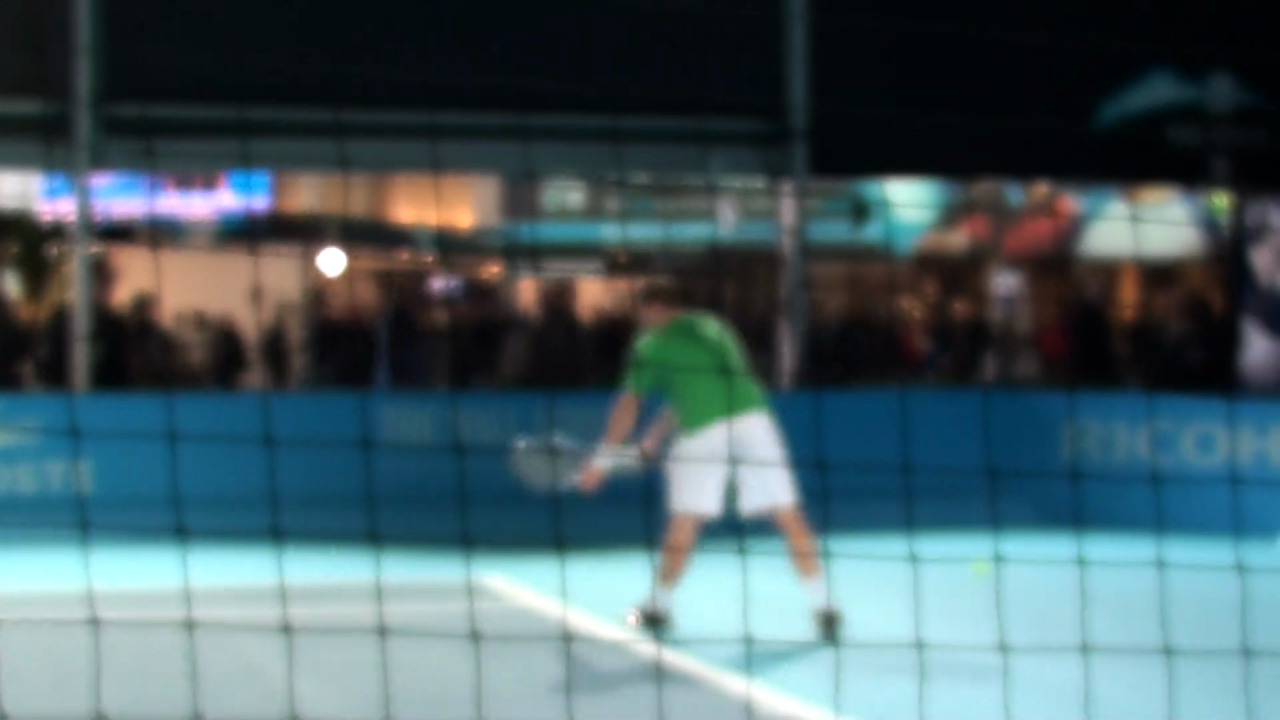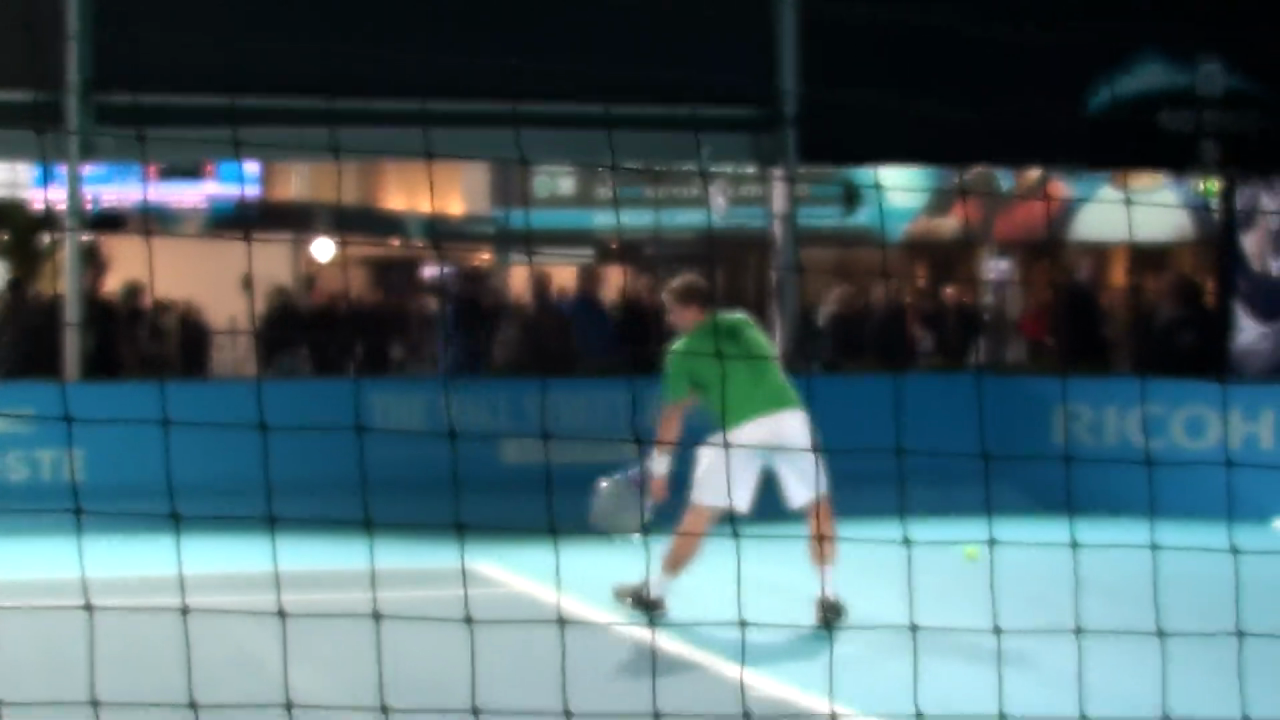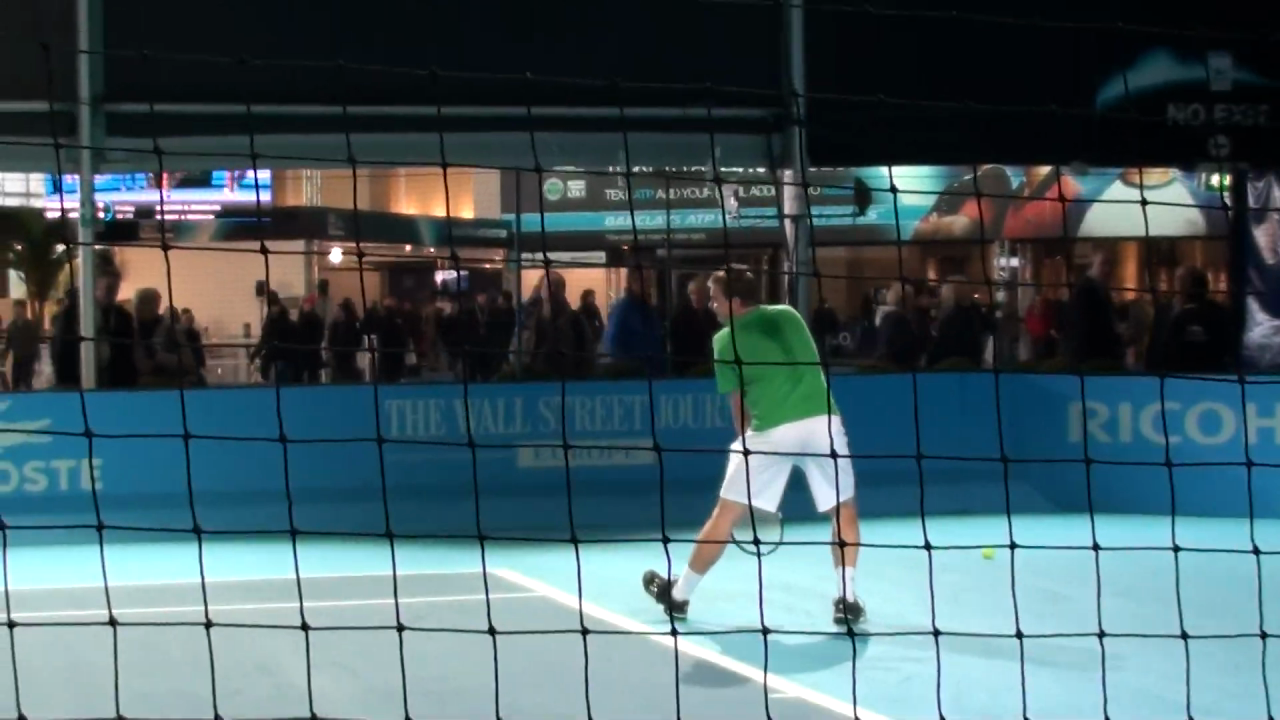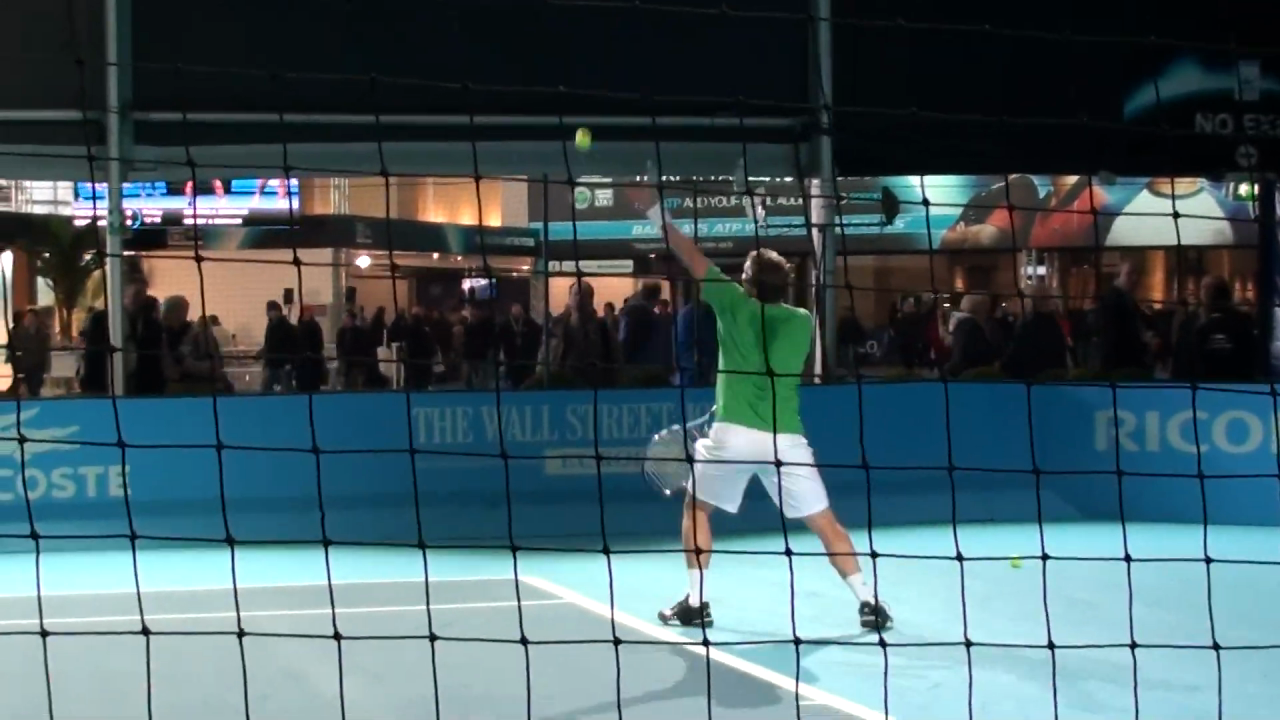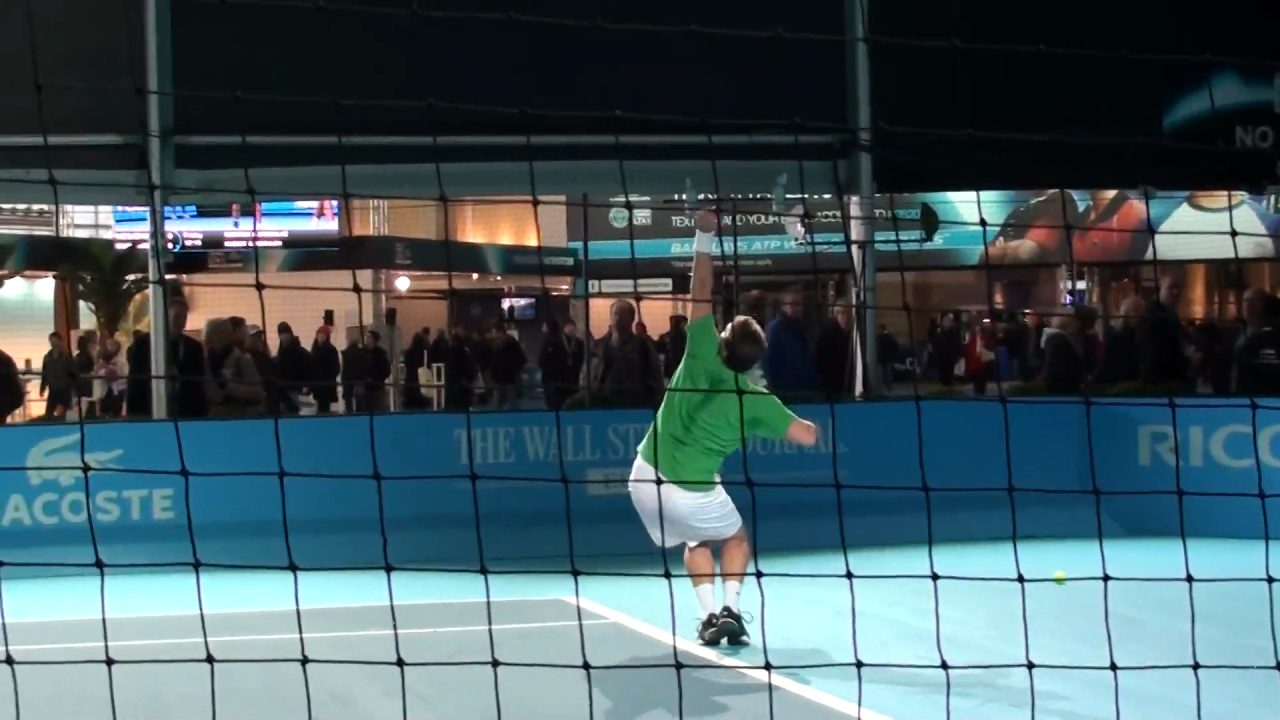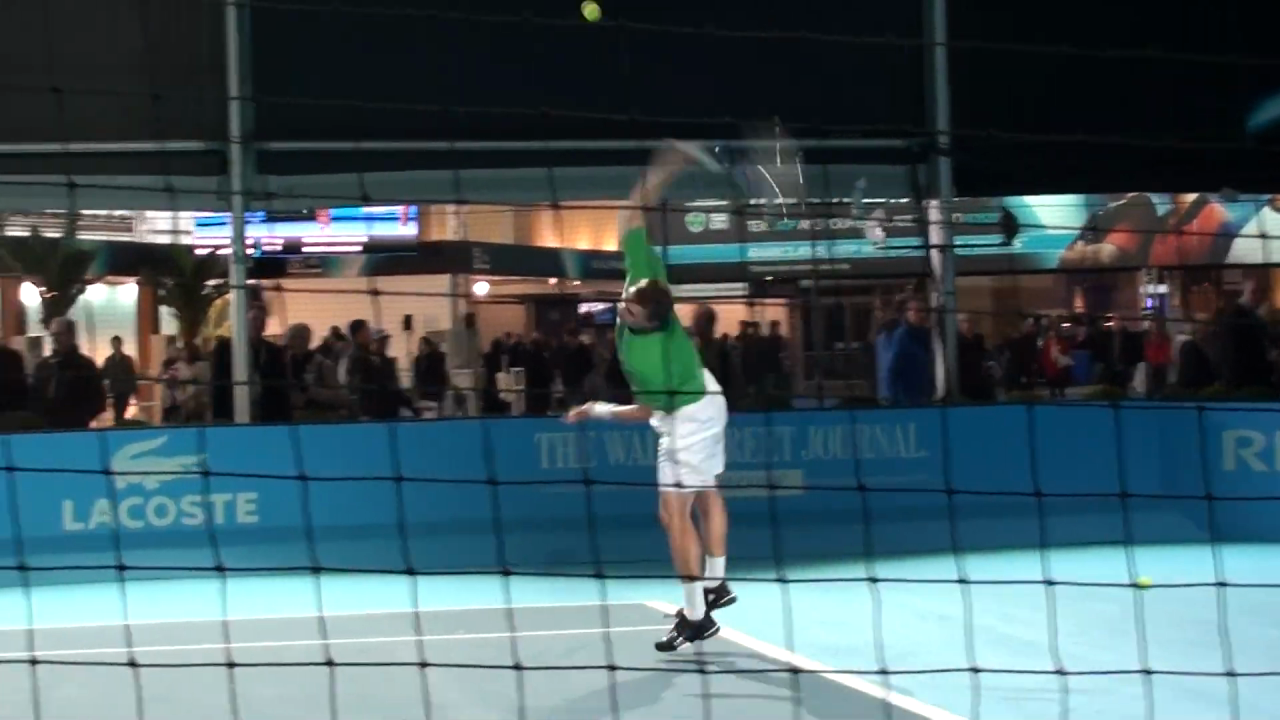
dt=0.4s
person 1, frame 1
left shoulder: (650, 344)
right shoulder: (710, 326)
left elbow: (628, 405)
left wrist: (602, 459)
right wrist: (655, 436)
left hip: (705, 433)
right hip: (752, 420)
left knee: (683, 525)
right knee: (789, 517)
left ankle: (657, 609)
right ankle: (821, 607)
person 1, frame 2
left shoulder: (682, 352)
right shoulder: (743, 323)
left elbow: (672, 417)
left wrist: (658, 468)
right wrist: (686, 401)
left hip: (741, 430)
right hip: (789, 418)
left knee: (698, 517)
right knee: (818, 509)
left ankle: (652, 594)
right ankle: (828, 599)
person 1, frame 3
left shoulder: (725, 340)
right shoulder: (790, 316)
left elbow: (739, 404)
left wrist: (745, 442)
left hip: (771, 432)
right hip: (823, 423)
left knee: (726, 514)
right knee: (843, 510)
left ankle: (678, 594)
right ankle: (847, 599)
person 1, frame 4
left shoulder: (735, 306)
right shoulder: (802, 321)
left elbow: (692, 258)
left wrist: (656, 211)
left hip: (733, 435)
right hip: (784, 440)
left knee: (695, 509)
right knee: (824, 523)
left ankle: (696, 602)
right ankle: (868, 602)
person 1, frame 5
left shoulder: (702, 359)
right shoulder: (755, 399)
left elbow: (700, 297)
right elbow: (808, 435)
left wrist: (705, 237)
right wrist: (777, 423)
left hip: (646, 480)
right hip: (696, 492)
left knee: (695, 543)
right knee: (735, 539)
left ankle: (711, 615)
right ankle: (728, 612)
person 1, frame 6
left shoulder: (641, 354)
right shoulder: (645, 283)
left elbow: (647, 411)
right elbow: (632, 223)
left wrist: (597, 411)
right wrist: (660, 172)
left hip: (690, 416)
right hip: (704, 404)
left knee: (673, 511)
right knee: (707, 494)
left ankle: (696, 616)
right ankle: (714, 585)
